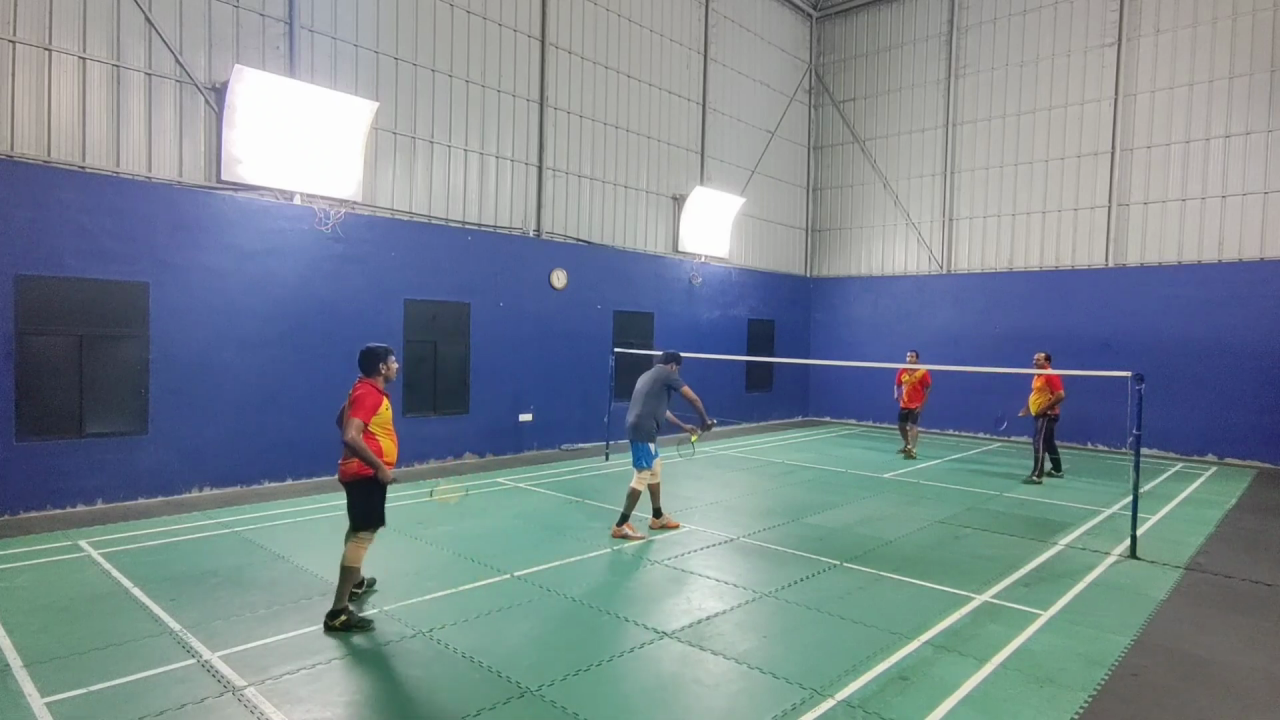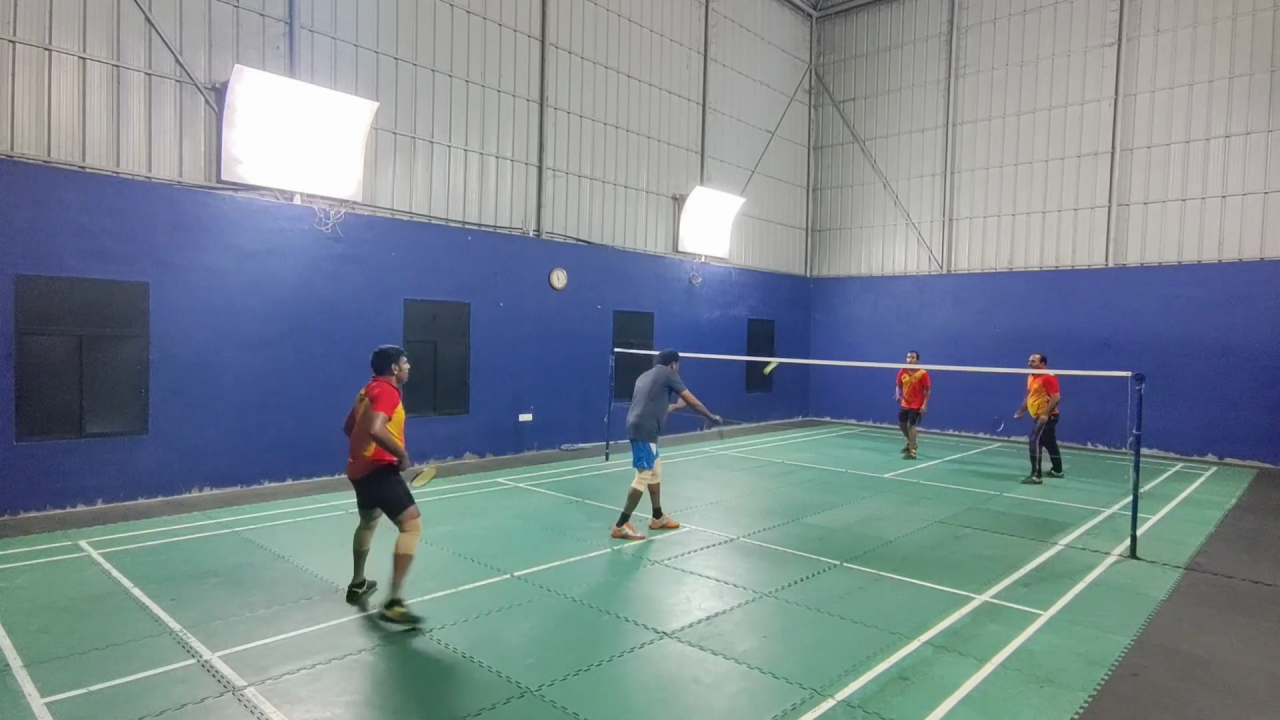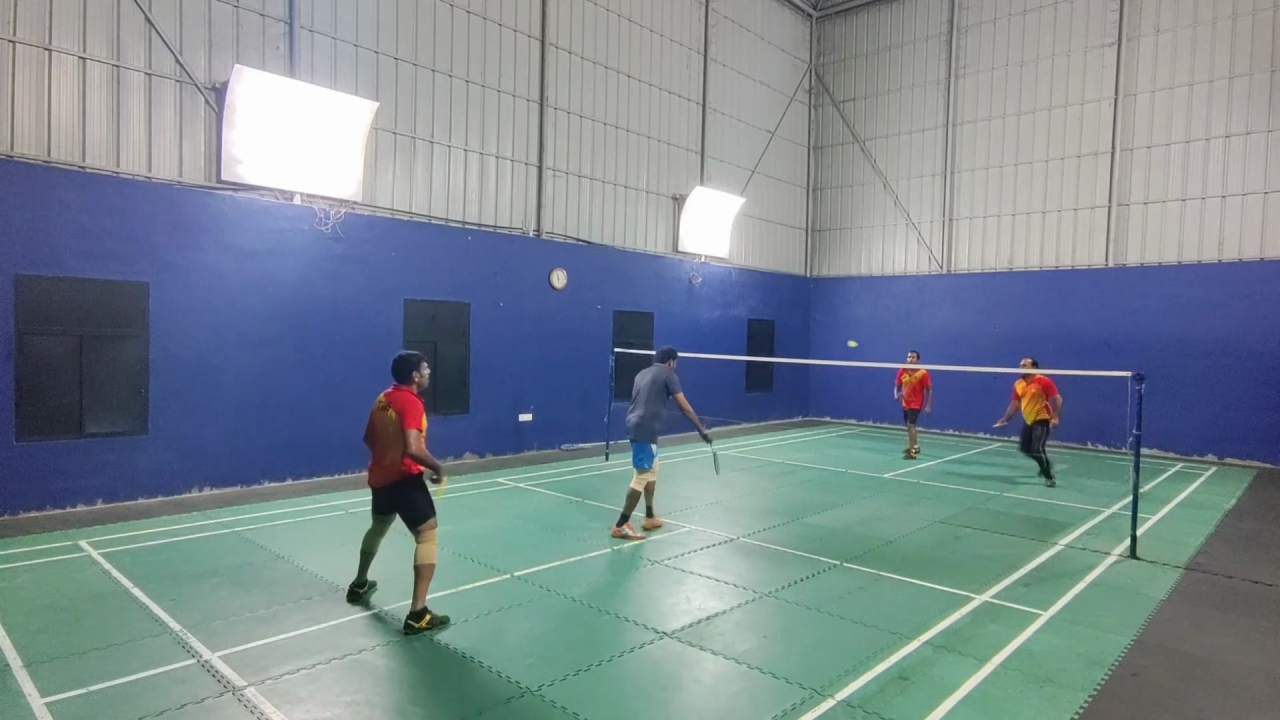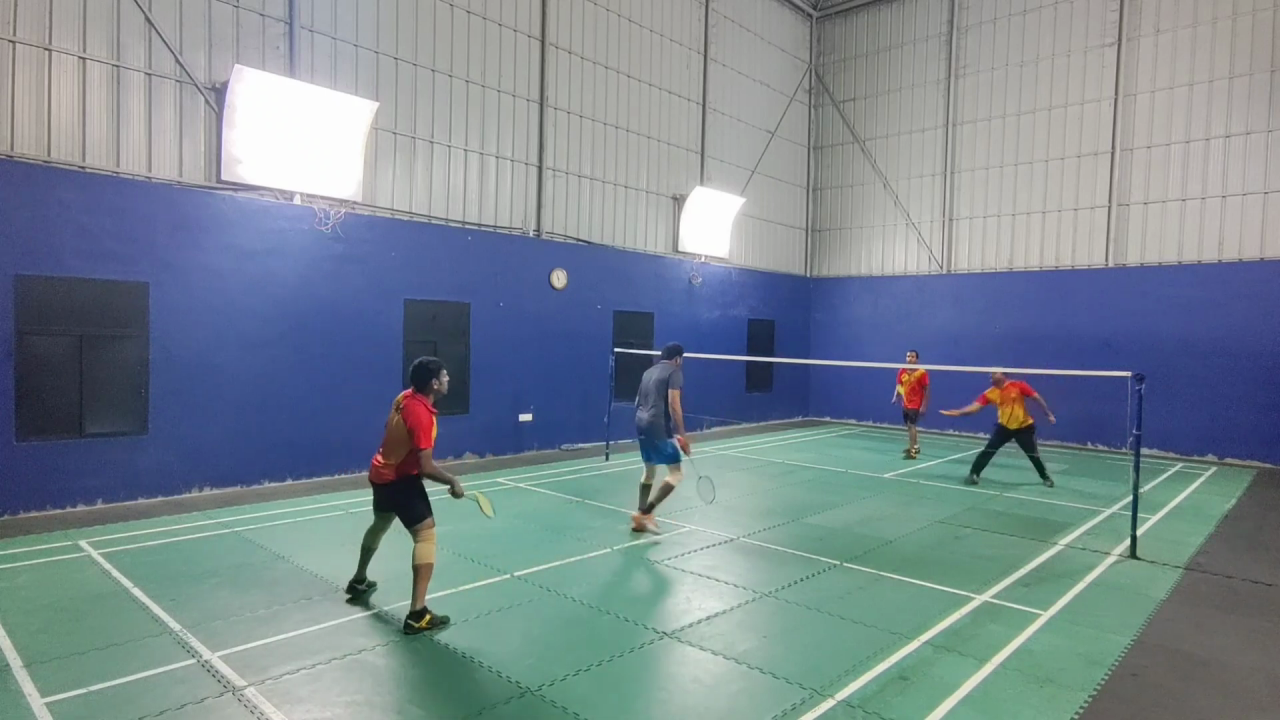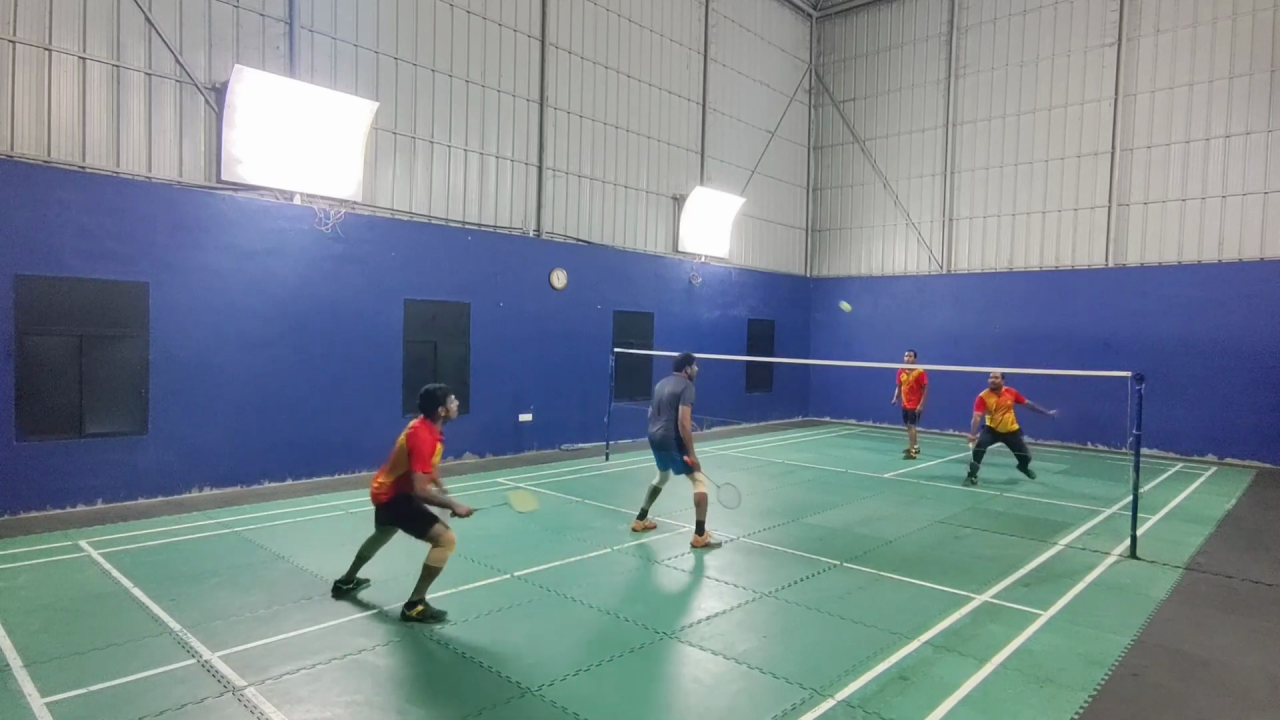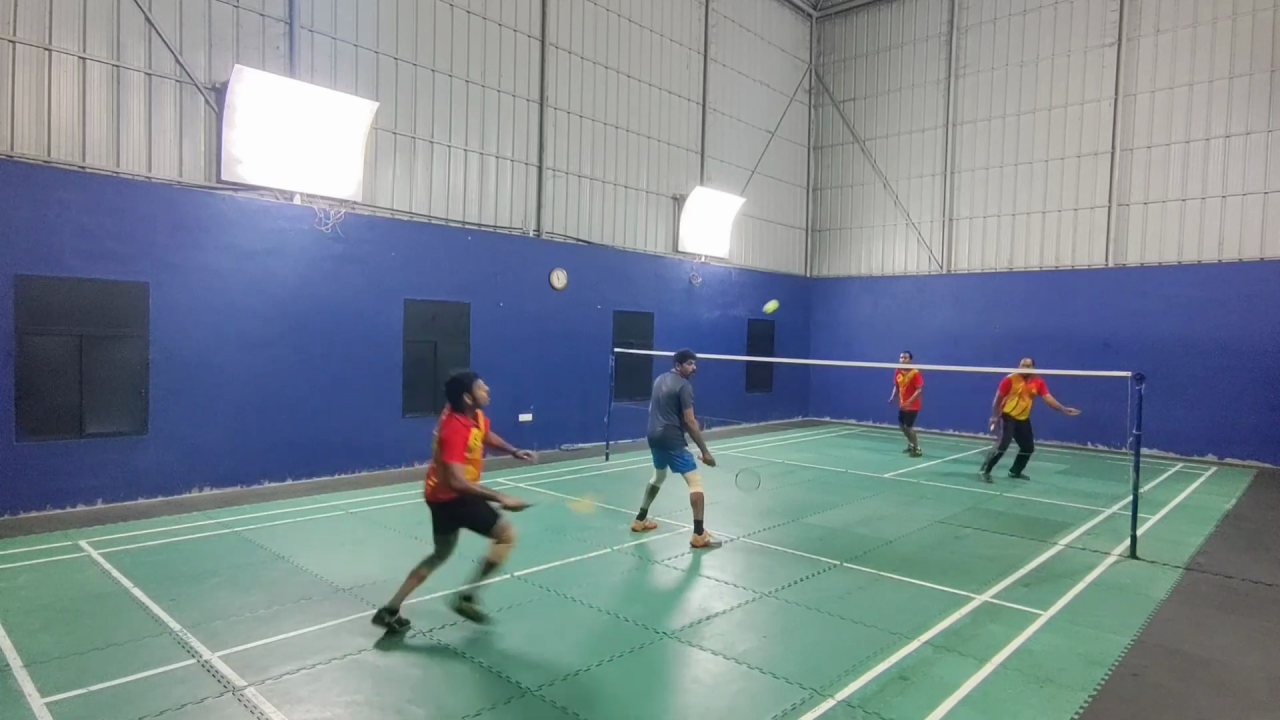
dt=0.3s
person 1, frame 1
left shoulder: (366, 390)
right shoulder: (369, 394)
left elbow: (341, 422)
right elbow: (350, 437)
right wrist: (379, 466)
left hip: (361, 473)
right hip: (367, 475)
left knee: (359, 531)
right knee: (362, 537)
left ankle: (356, 583)
right ankle: (338, 612)
person 1, frame 2
left shoulder: (368, 391)
right shoulder: (387, 392)
left elbow: (348, 428)
right elbow: (377, 431)
right wrist: (403, 454)
left hip: (359, 470)
right hip: (379, 469)
left knee: (368, 523)
right knee: (411, 526)
left ankle: (358, 584)
right ankle: (394, 600)
person 1, frame 3
left shoulder: (383, 400)
right shoulder: (411, 402)
left elbow: (369, 439)
right elbow: (413, 449)
right wrist: (437, 467)
left hip: (379, 477)
right hip: (405, 479)
left knee: (378, 528)
right knee: (428, 536)
left ankle: (359, 584)
right ankle: (417, 613)
person 1, frame 4
left shoulder: (406, 397)
right shoulder: (422, 415)
right elbow: (426, 467)
right wrist: (453, 482)
left hip: (381, 473)
right hip: (400, 479)
left knee: (380, 525)
right knee: (426, 536)
left ankle: (359, 581)
right ankle: (417, 613)
person 1, frame 5
left shoulder: (426, 427)
right shoulder: (424, 438)
right elbow: (419, 491)
left wrist: (440, 486)
right wrist: (453, 505)
left hip: (385, 491)
right hip: (394, 496)
left knee: (383, 535)
right knee: (445, 540)
left ankle: (347, 581)
right ankle: (415, 604)
person 1, frame 6
left shoulder: (474, 413)
right shoulder: (454, 428)
left elbow: (488, 437)
right elbow: (456, 480)
left wrist: (515, 451)
right wrist: (501, 498)
left hip: (439, 493)
right hip: (451, 496)
left knee: (441, 554)
right knee: (506, 536)
left ankle: (390, 611)
right ankle: (467, 596)
person 2, frame 1
left shoulder: (649, 375)
right shoulder: (667, 374)
right elbow: (693, 399)
left wrist: (683, 426)
right wrist: (705, 419)
left hip: (639, 428)
right hip: (643, 429)
left knee: (655, 469)
right knee: (642, 476)
left ankle: (658, 517)
right ankle: (621, 526)
person 2, frame 2
left shoulder: (646, 376)
right shoulder: (669, 375)
right elbow: (692, 402)
left wrist: (676, 405)
right wrist: (712, 417)
left hip: (638, 427)
right hip: (644, 430)
left knee: (655, 470)
right knee: (643, 476)
left ankle: (658, 517)
right ankle: (621, 525)
person 2, frame 3
left shoulder: (642, 374)
right shoulder: (667, 374)
right elbow: (684, 406)
right wrist: (702, 430)
left hip: (636, 425)
right hip: (645, 429)
left knee: (652, 469)
right knee: (641, 476)
left ankle: (649, 517)
right ankle: (621, 526)
person 2, frame 4
left shoulder: (648, 372)
right shoulder: (674, 372)
left elbow: (638, 402)
right elbow: (674, 404)
right wrist: (682, 434)
left hip: (642, 425)
right hip: (659, 428)
left knee: (649, 471)
right knee: (677, 472)
left ankle: (640, 517)
right ankle: (646, 512)
person 2, frame 5
left shoulder: (661, 384)
right shoulder: (686, 386)
right elbow: (683, 422)
right wrist: (691, 453)
left hip: (655, 437)
right hip: (671, 441)
left knee: (662, 478)
right knee: (700, 481)
left ankle: (640, 520)
right ankle: (700, 535)
person 2, frame 6
left shoulder: (660, 380)
right shoulder: (683, 387)
right elbow: (690, 422)
right wrist: (705, 451)
left hip: (654, 435)
right hip: (672, 439)
left knee: (659, 475)
right knee: (695, 481)
left ankle: (640, 519)
right ankle: (699, 534)
